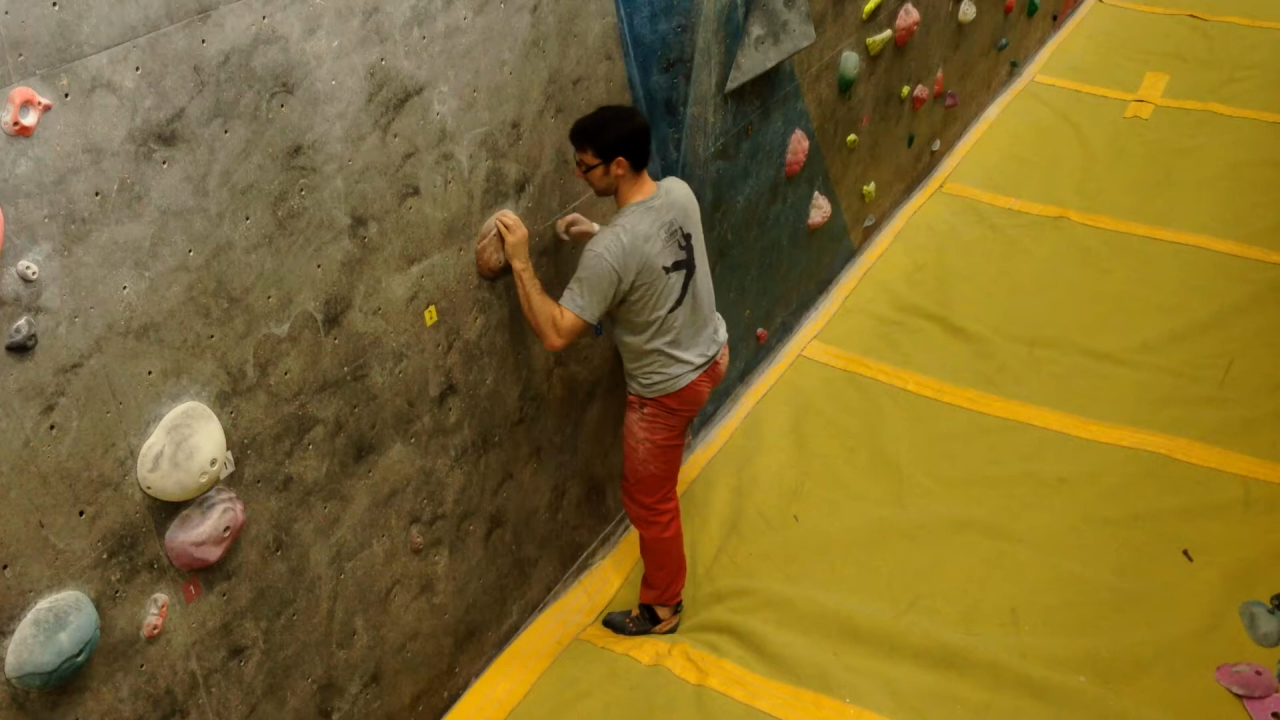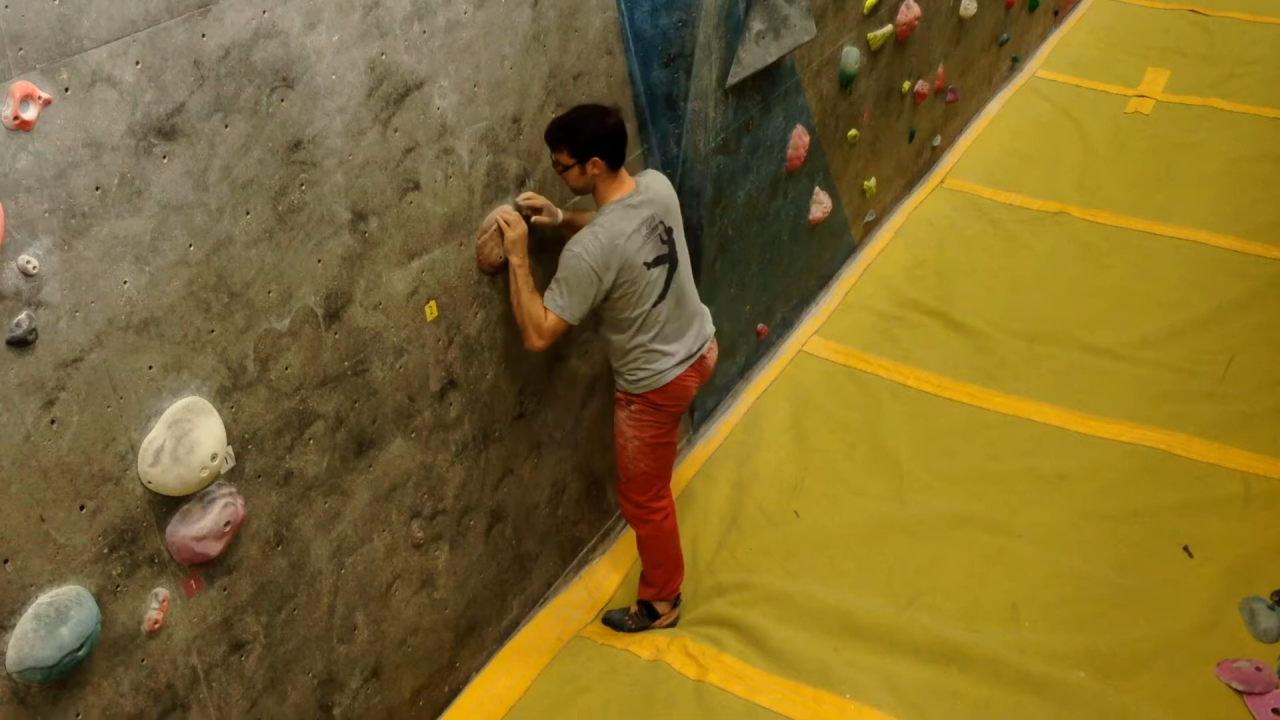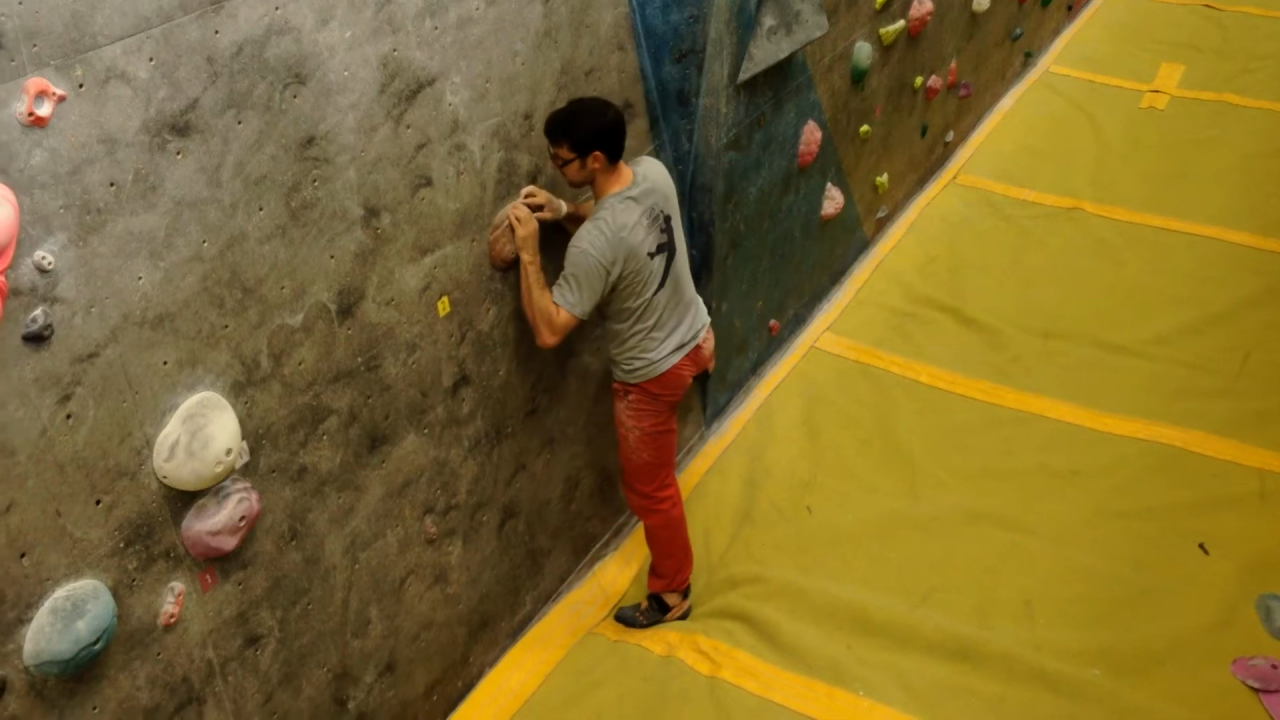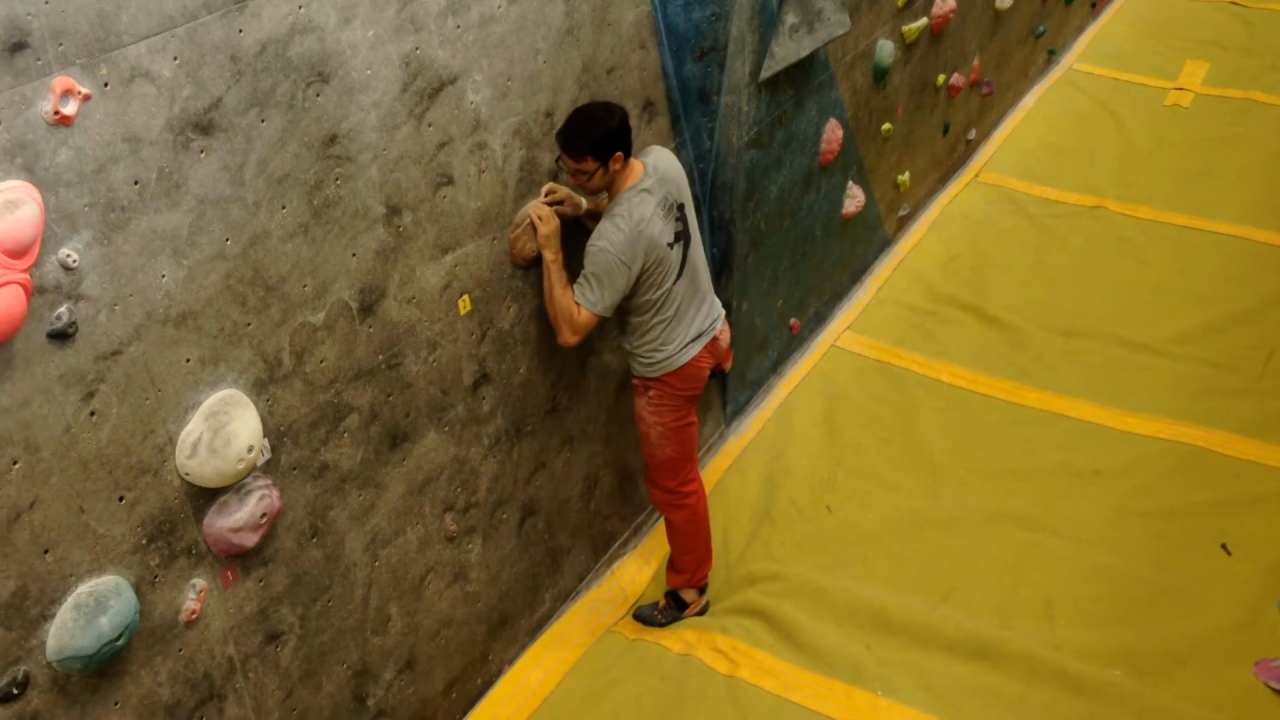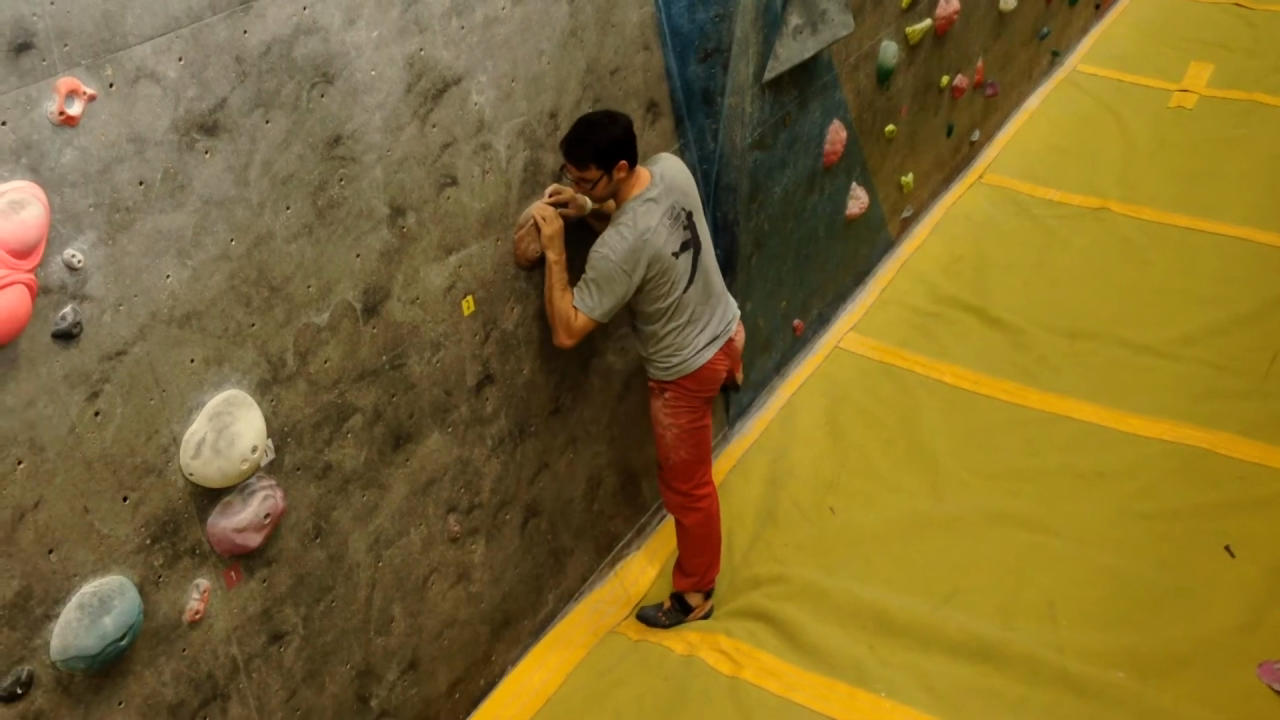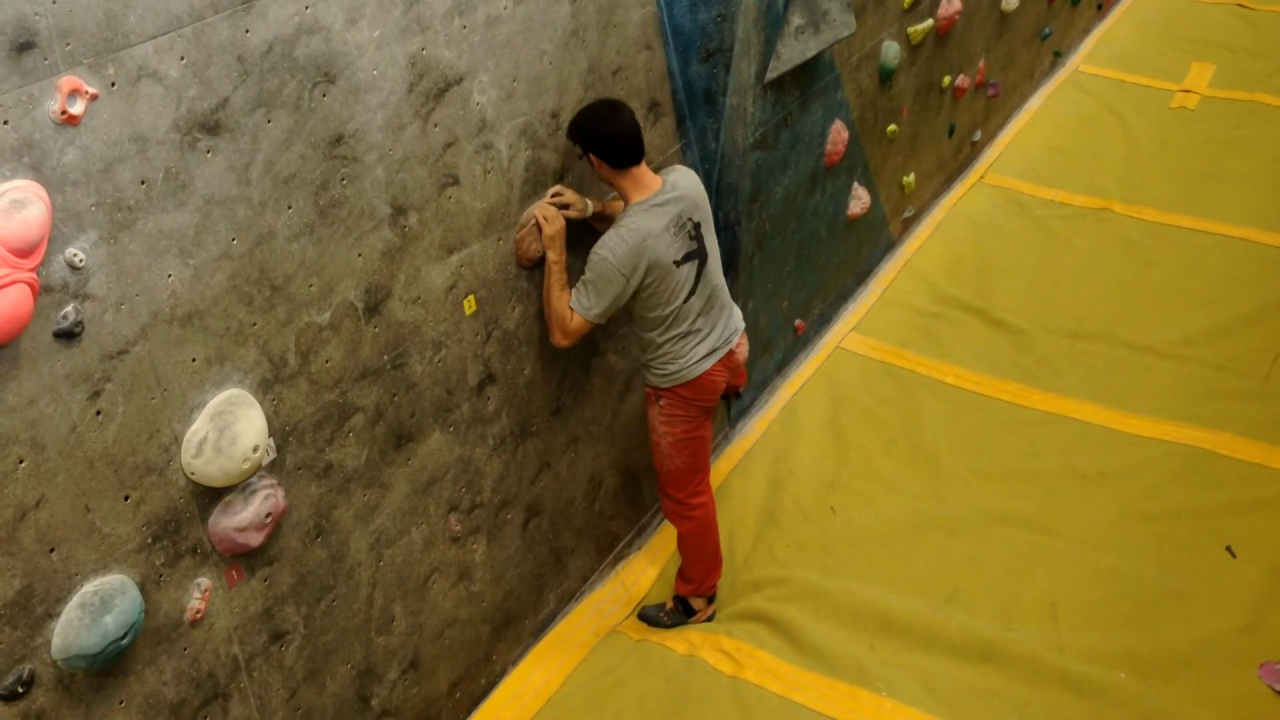
dt=0.3s
person 1, frame 1
left shoulder: (611, 251)
right shoulder: (679, 192)
left elbow: (556, 334)
left wrist: (520, 262)
left hip: (667, 389)
right hip: (712, 352)
left knee: (649, 503)
left ankle: (661, 608)
person 1, frame 2
left shoulder: (589, 253)
right shoulder: (657, 185)
left elbow: (538, 335)
left wrist: (517, 257)
right wrist: (561, 218)
left hip: (655, 385)
right hip: (701, 345)
left knee: (644, 499)
left ankle: (660, 603)
person 1, frame 3
left shoulder: (594, 245)
right shoulder: (653, 172)
left elbow: (549, 331)
left wrist: (529, 253)
right wrist: (564, 209)
left hip: (651, 376)
right hip: (696, 334)
left knee: (650, 490)
left ankle: (671, 594)
right ankle: (702, 370)
person 1, frame 4
left shoulder: (615, 242)
right shoulder: (663, 160)
left elbow: (570, 330)
left wrist: (551, 250)
right wrist: (583, 206)
left hip: (670, 368)
right hip: (712, 326)
left knee: (674, 484)
left ankle: (689, 591)
right ankle: (721, 365)
person 1, frame 5
left shoulder: (619, 249)
right shoulder: (671, 168)
left elbow: (566, 332)
left wrist: (554, 251)
right wrist: (588, 207)
left hip: (686, 371)
right hip: (727, 328)
left knee: (687, 488)
left ankle: (694, 595)
right ankle: (730, 378)
person 1, frame 6
left shoulder: (617, 250)
right shoulder: (685, 180)
left elbow: (563, 332)
left wrist: (555, 250)
right wrist: (592, 208)
left hip: (685, 381)
right hip: (731, 340)
left knee: (685, 496)
left ankle: (697, 598)
right ankle: (734, 386)
